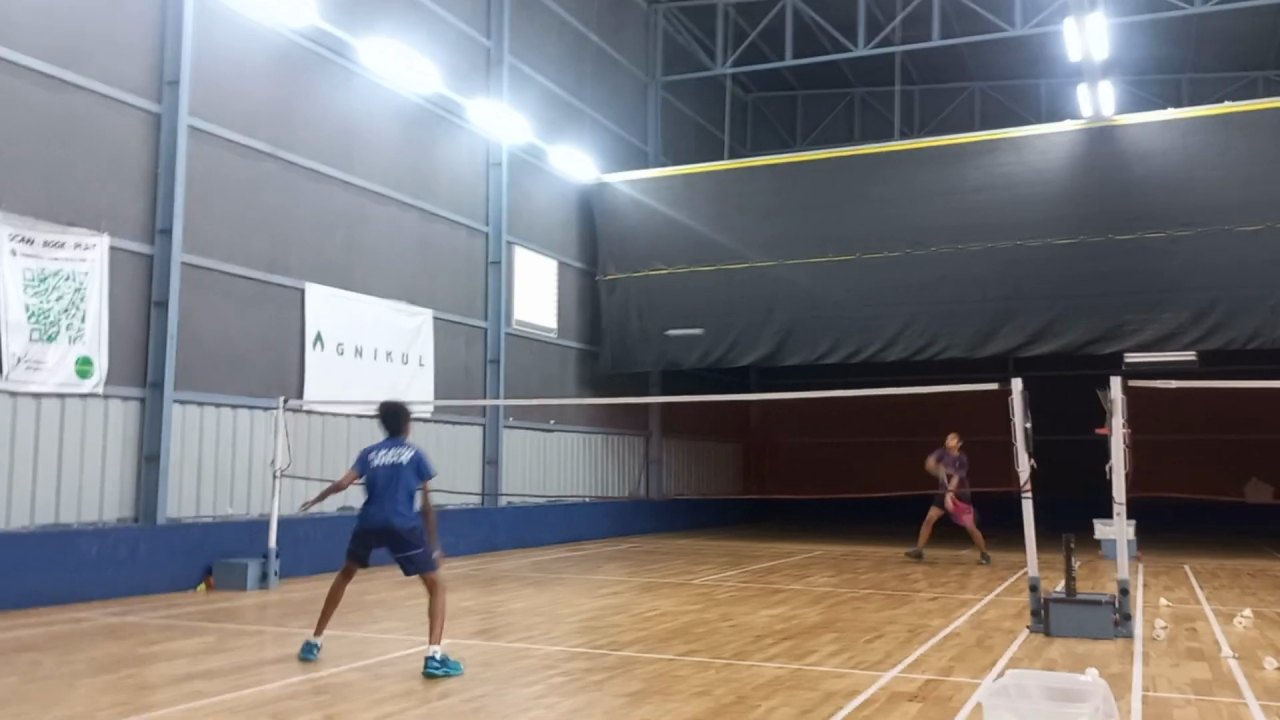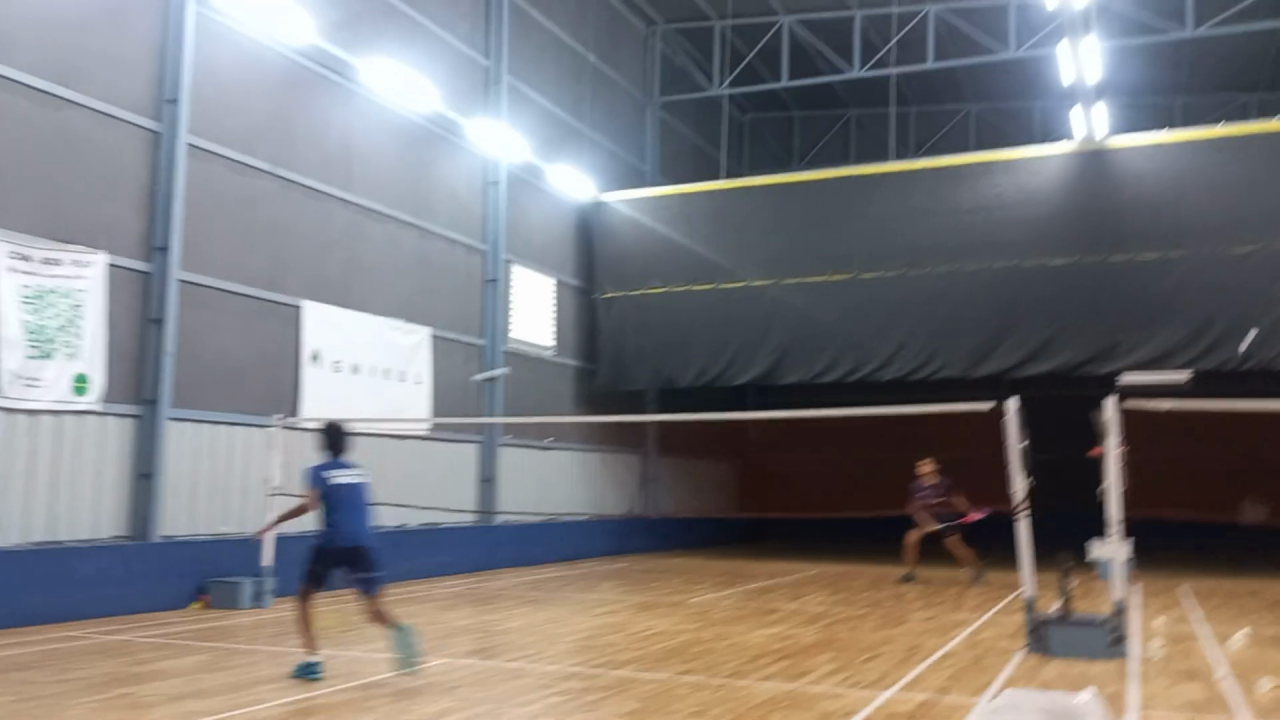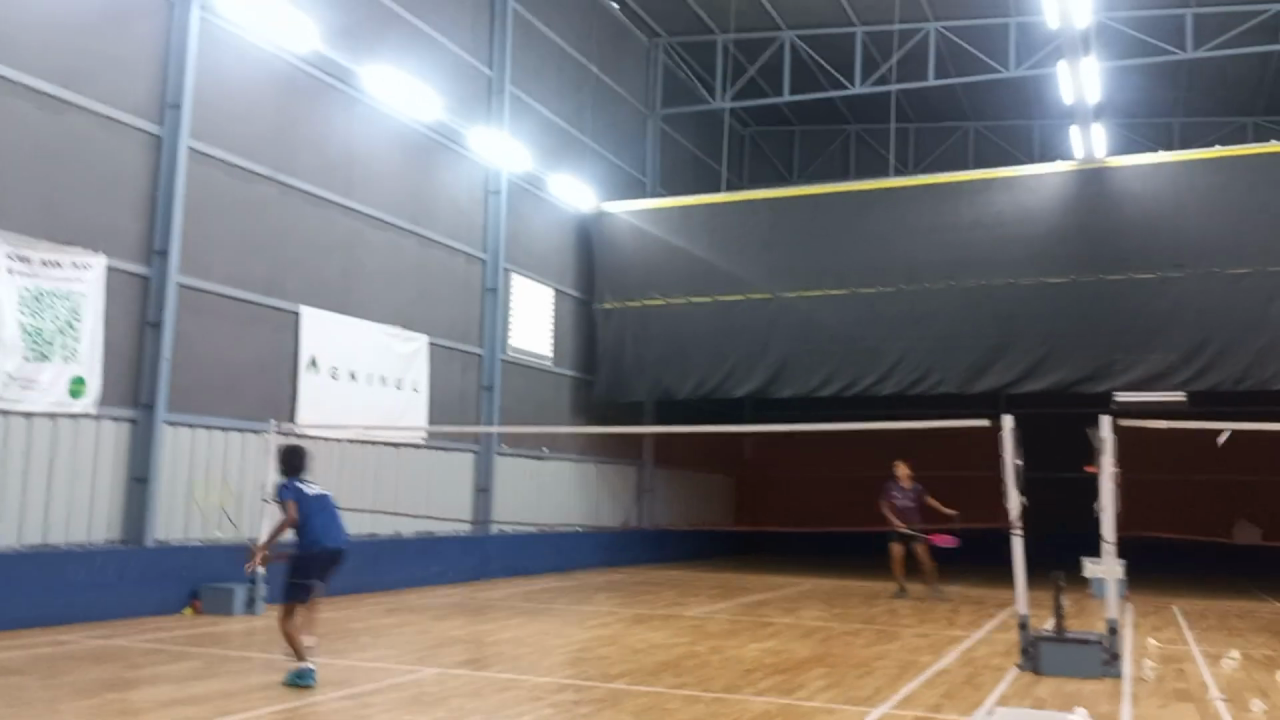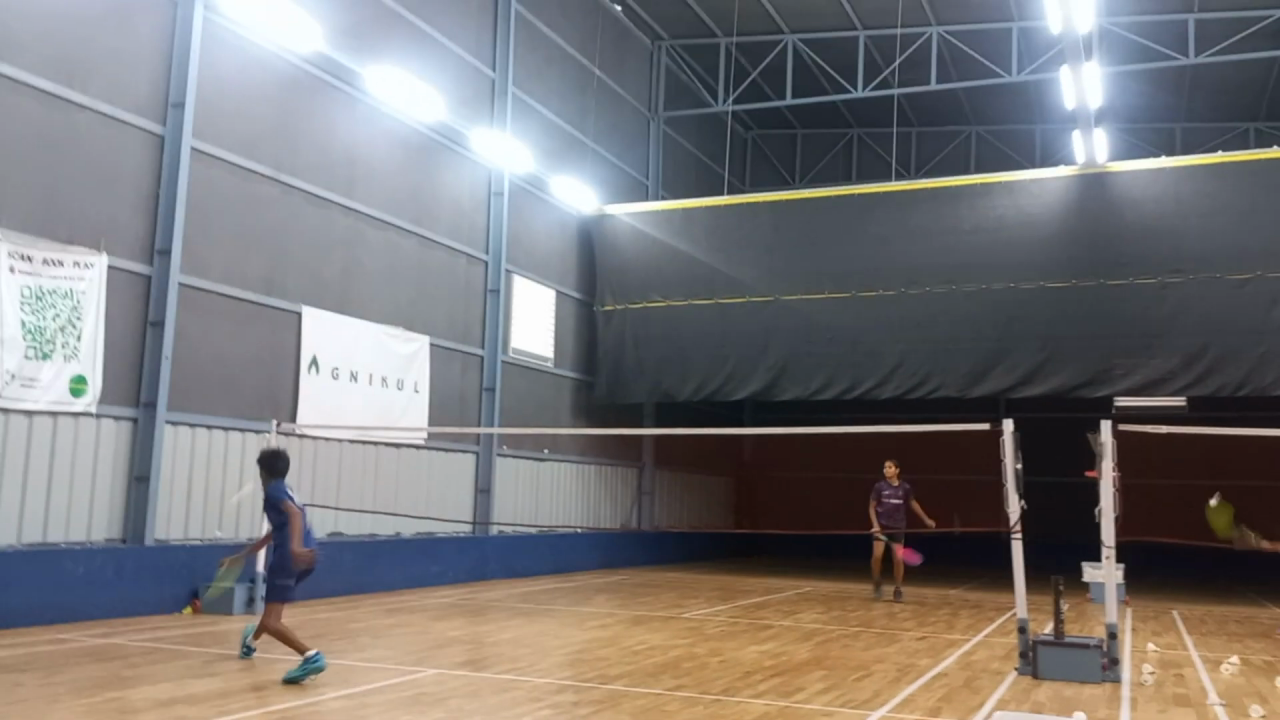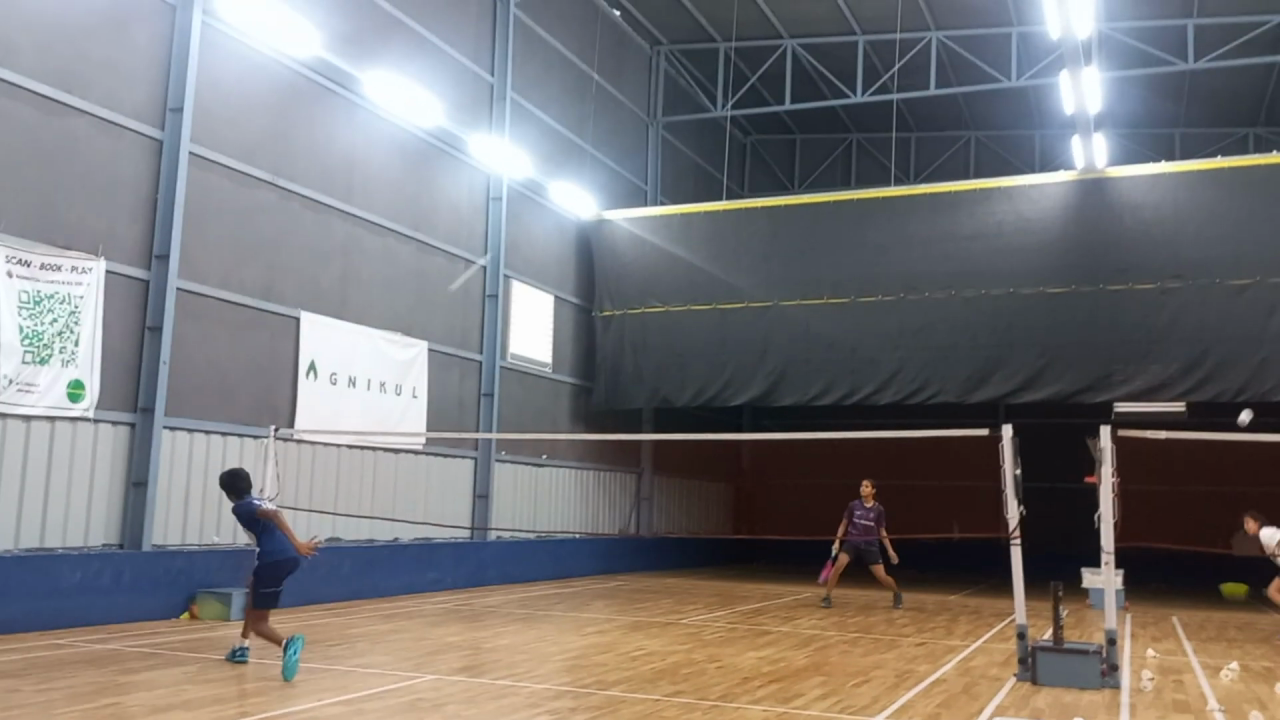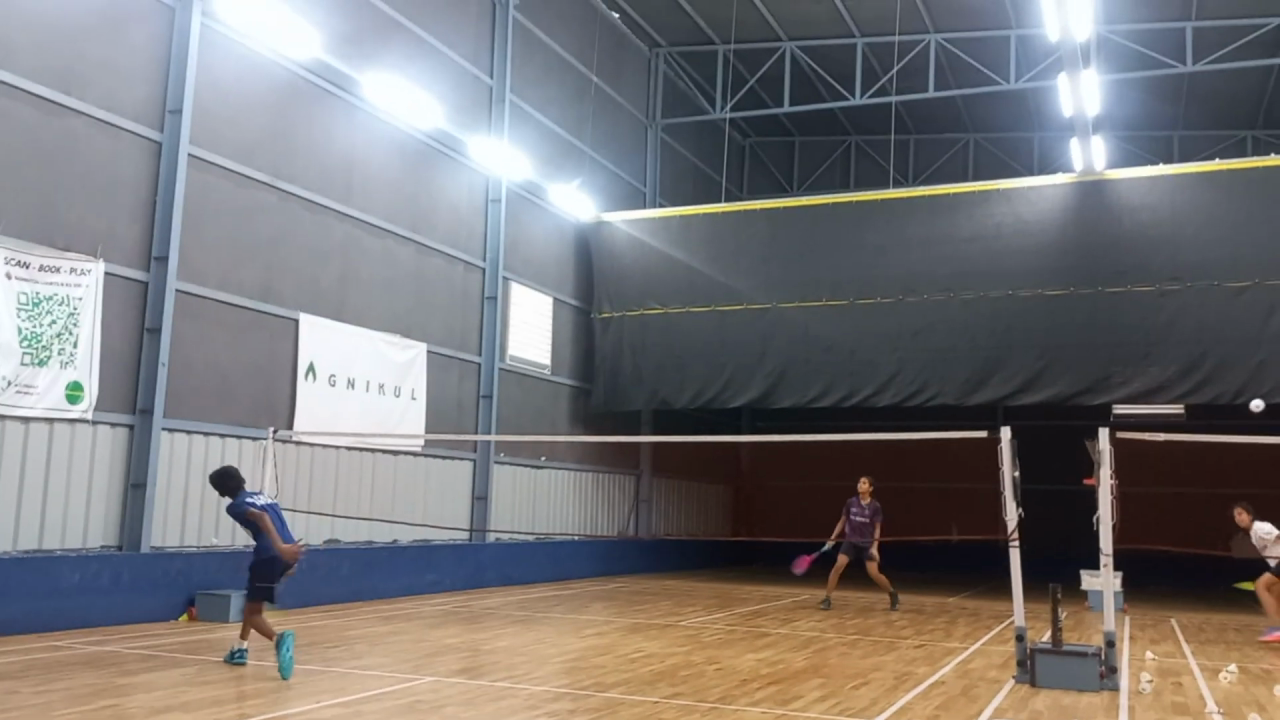
dt=0.2s
person 1, frame 1
left shoulder: (369, 453)
right shoulder: (415, 454)
left elbow: (343, 484)
right elbow: (426, 503)
left wrist: (318, 498)
right wrist: (434, 544)
left hip: (368, 523)
right hip: (402, 525)
left knee: (344, 576)
right knee: (436, 587)
left ankle: (314, 641)
right ankle: (434, 657)
person 1, frame 2
left shoulder: (320, 472)
right shoulder: (361, 474)
left elbow: (310, 504)
left wrist: (275, 522)
left hip: (332, 542)
right hip: (362, 542)
left knee: (304, 597)
right knee: (373, 608)
left ankle: (313, 660)
right ankle: (399, 631)
person 1, frame 3
left shoulder: (286, 487)
right shoulder: (318, 489)
left elbow: (292, 517)
left wrist: (263, 547)
left hip: (314, 548)
right hip: (337, 546)
left knee: (287, 617)
right knee: (311, 590)
left ankle: (305, 667)
right ankle: (304, 641)
person 1, frame 4
left shoulder: (274, 490)
right shoulder: (283, 490)
left elbow: (295, 513)
right elbow: (273, 534)
left wrist: (295, 546)
right wrist: (240, 555)
left hip: (291, 555)
right hip: (304, 555)
left knee: (271, 621)
right knee: (273, 600)
left ankle: (311, 657)
right ankle: (251, 642)
person 1, frame 5
left shoulder: (241, 507)
right shoulder: (258, 503)
left elbow: (274, 515)
left wrist: (296, 542)
left hip: (276, 558)
right hip: (290, 557)
left knee: (258, 623)
right knee: (255, 588)
left ankle: (288, 644)
right ankle: (241, 647)
person 1, frame 6
left shoulder: (235, 506)
right shoulder: (261, 497)
left elbow: (261, 517)
right elbow: (274, 522)
left wrist: (279, 547)
left hip: (270, 554)
right hip: (287, 552)
left knee: (254, 613)
right knee: (253, 598)
left ankle: (279, 639)
right ankle: (240, 648)
